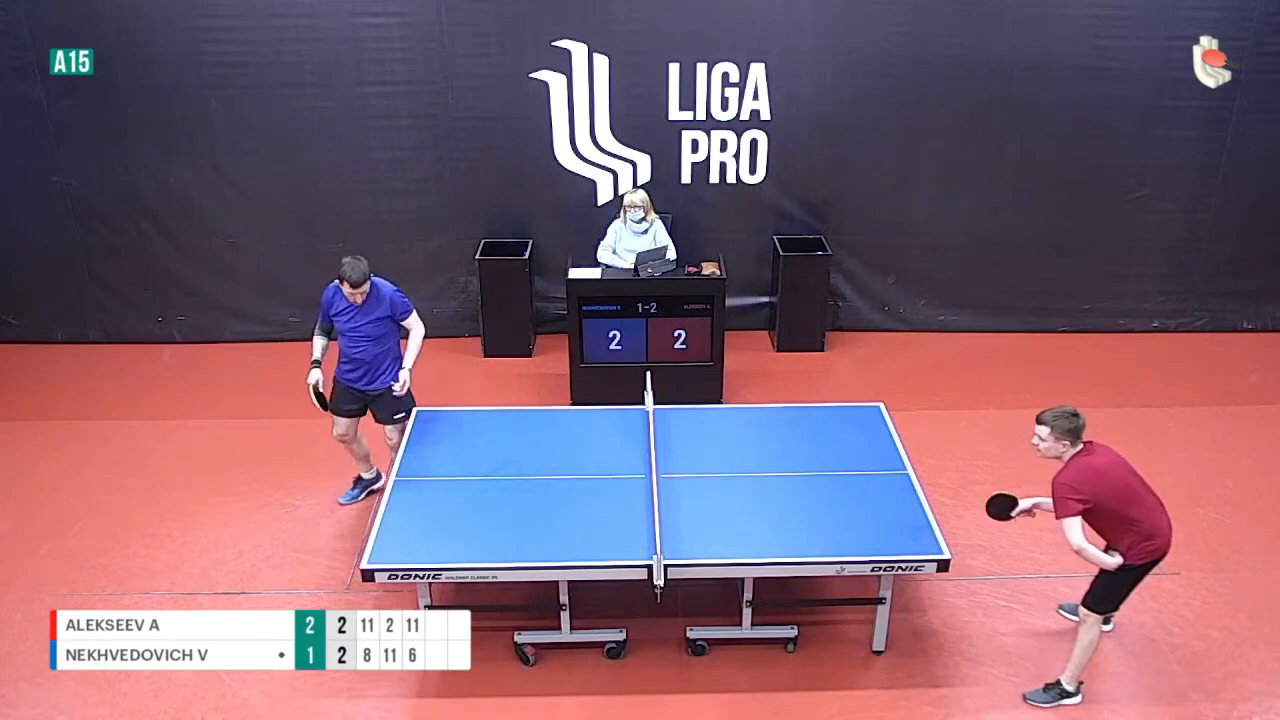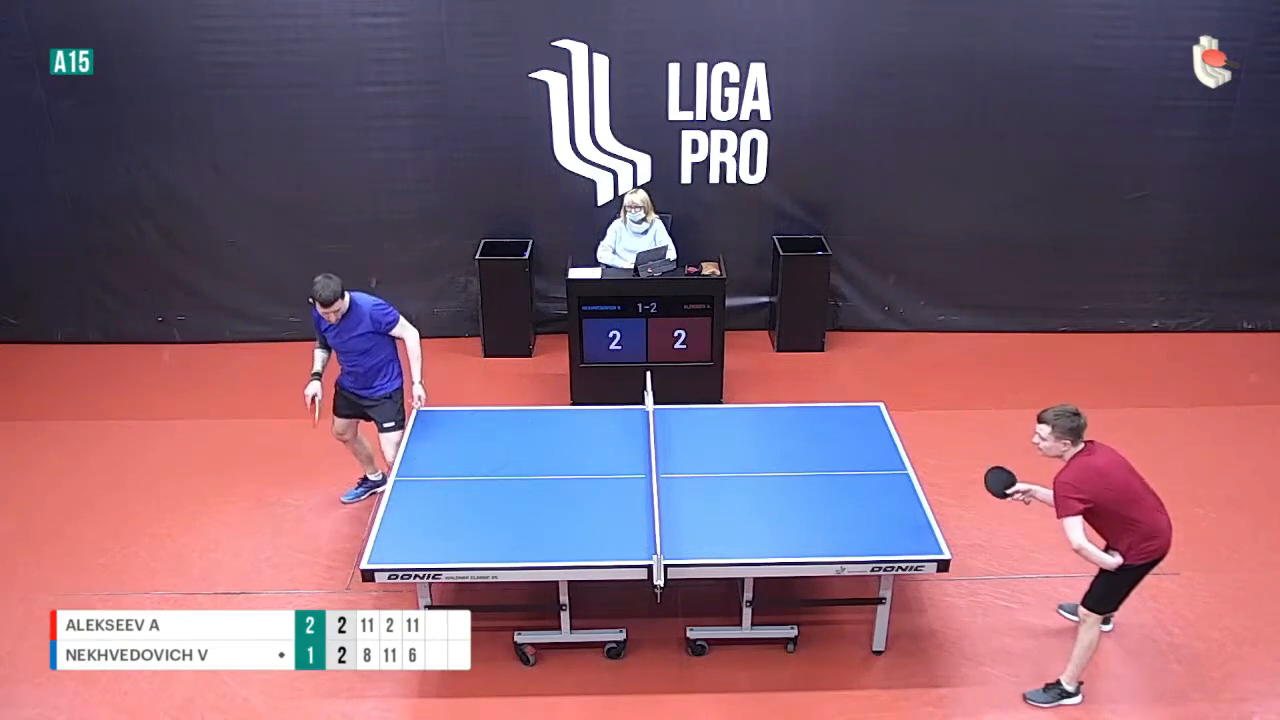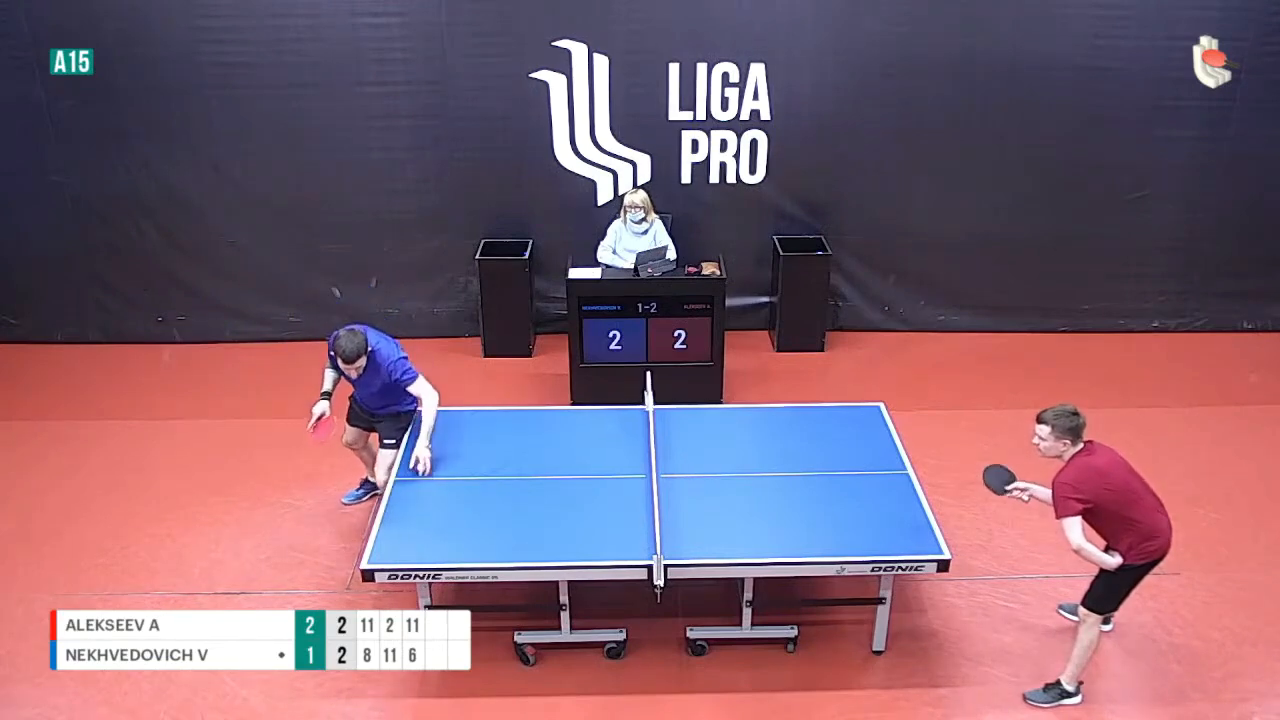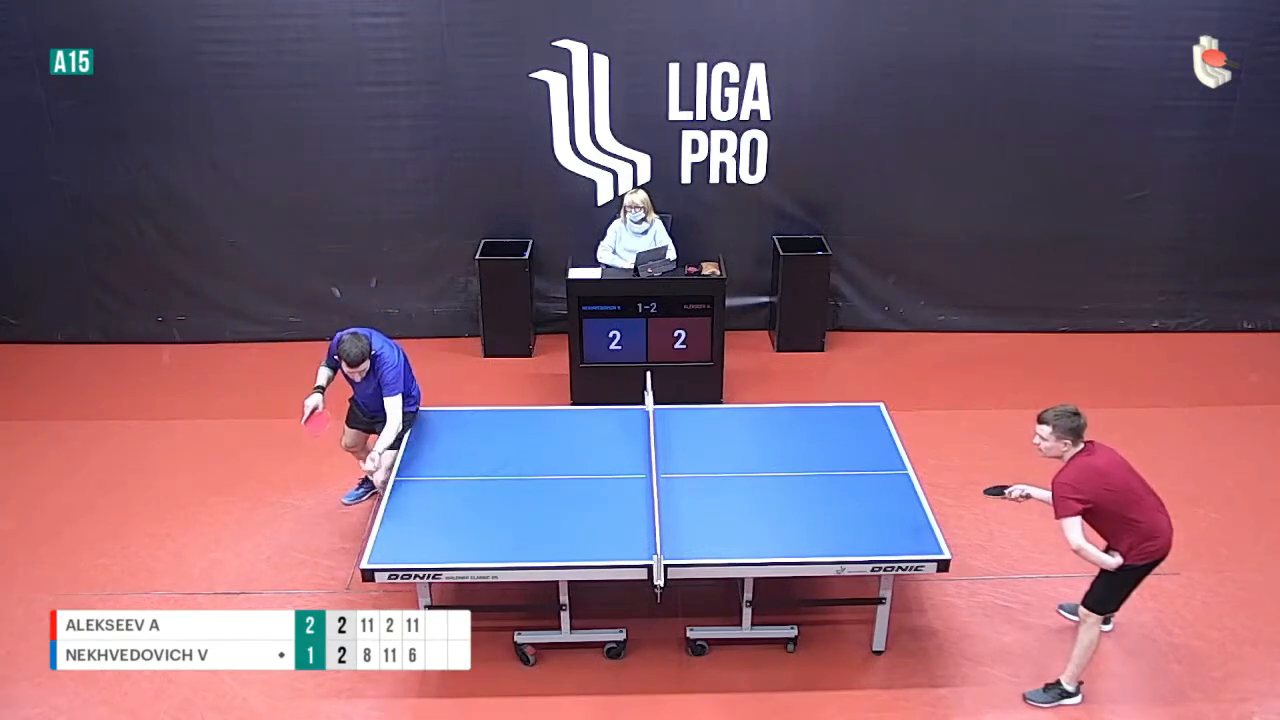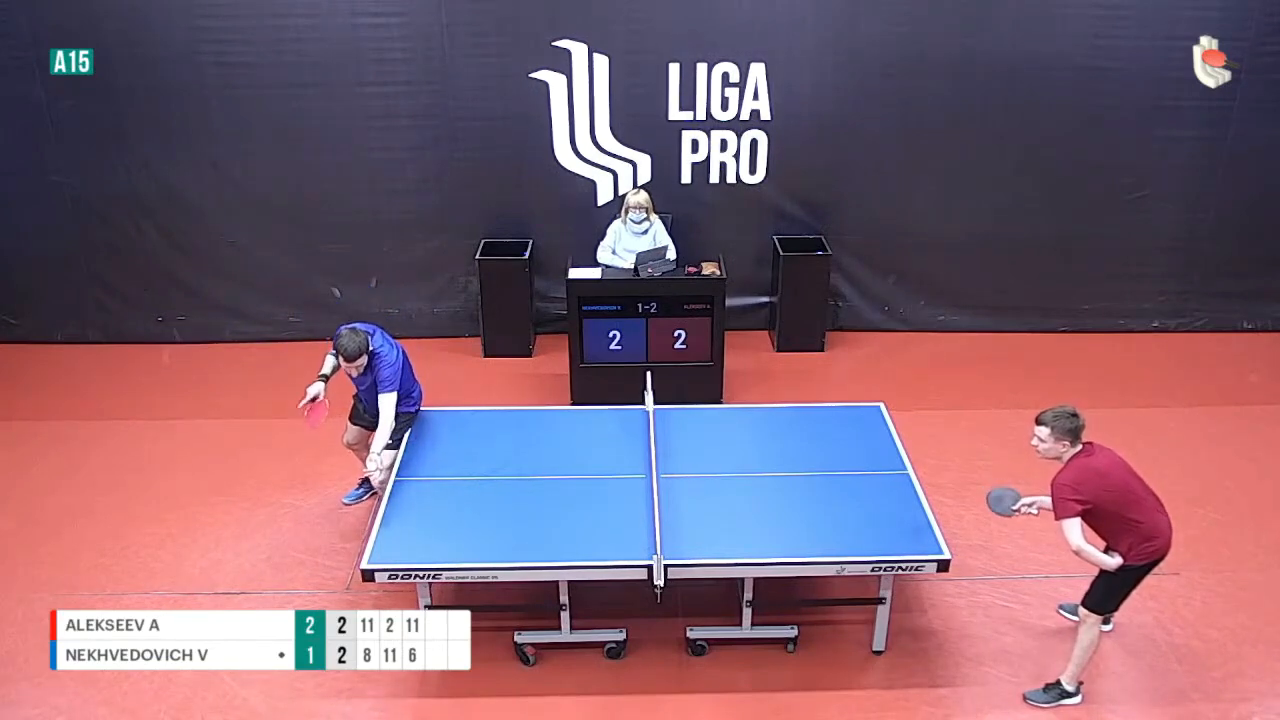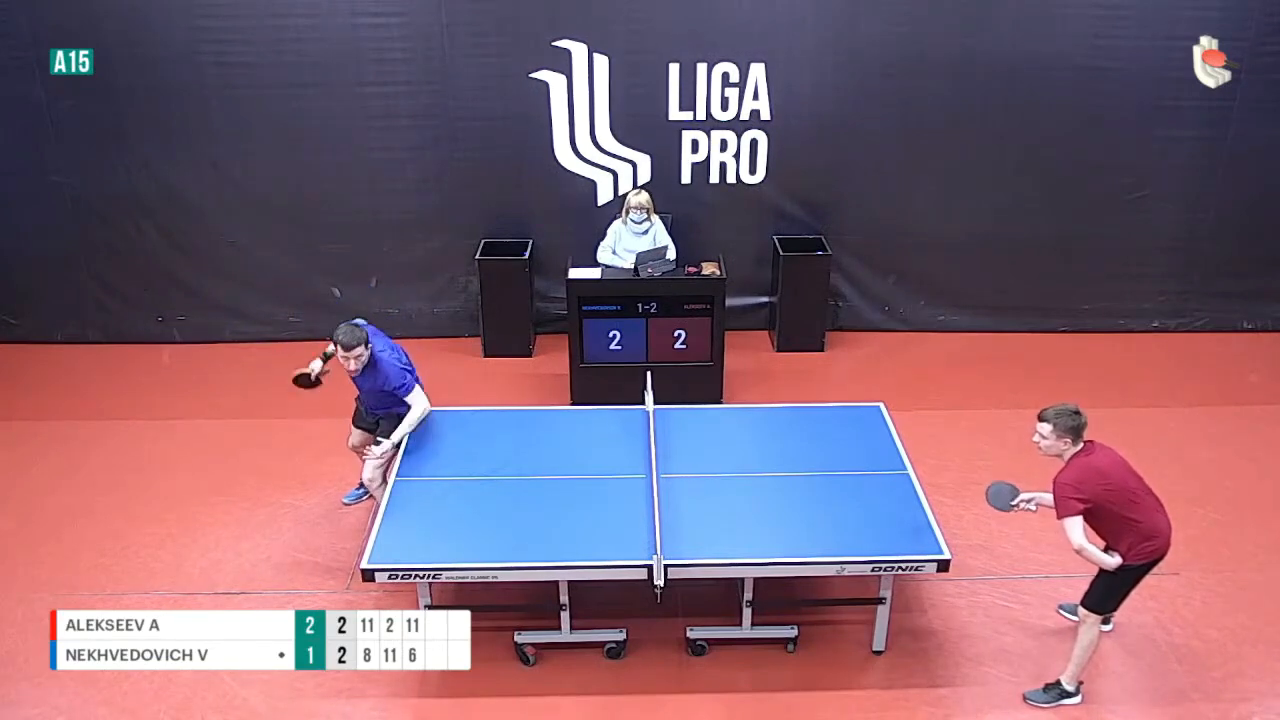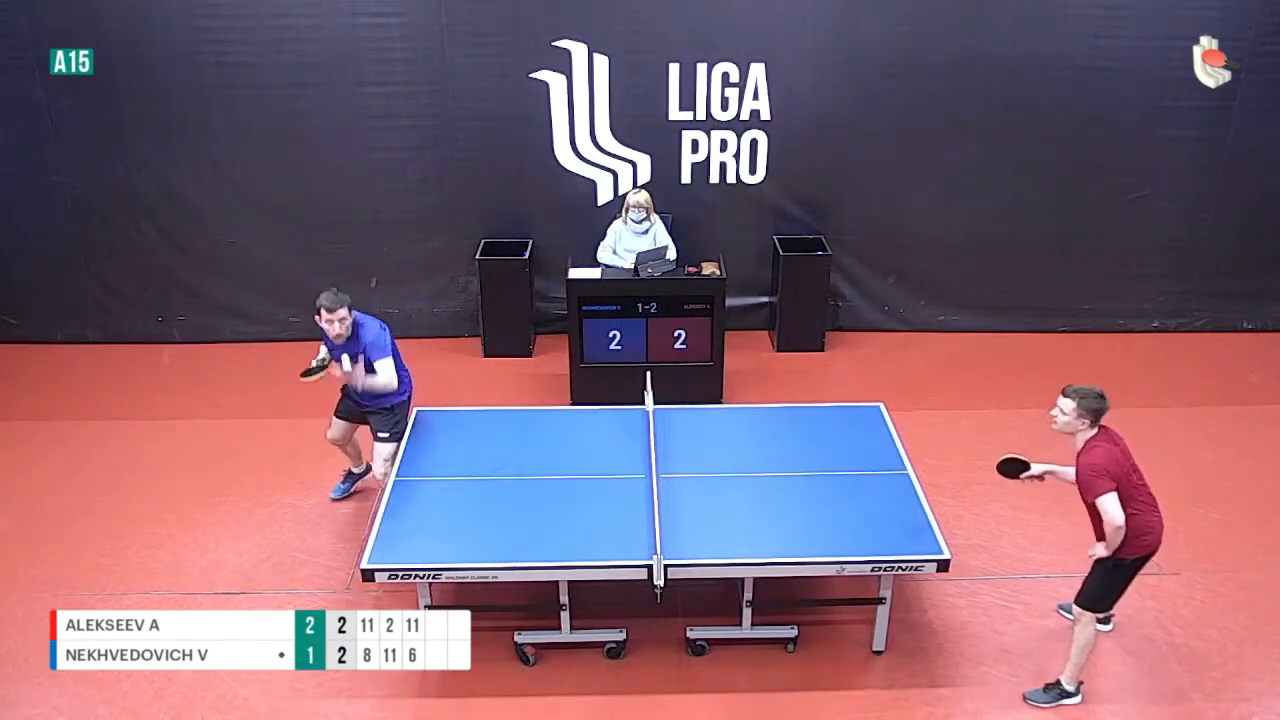
dt=0.5s
person 1, frame 1
left shoulder: (1066, 480)
right shoulder: (1095, 451)
left elbow: (1078, 544)
left wrist: (1112, 563)
right wrist: (1037, 503)
left hip: (1142, 546)
right hip: (1155, 528)
left knee: (1089, 615)
left ankle: (1068, 687)
right ankle: (1103, 611)
person 1, frame 2
left shoulder: (1068, 479)
right shoulder: (1097, 450)
left elbow: (1078, 543)
left wrist: (1112, 563)
right wrist: (1034, 491)
left hip: (1142, 546)
right hip: (1154, 528)
left knee: (1088, 615)
left ankle: (1067, 688)
right ankle: (1102, 612)
person 1, frame 3
left shoulder: (1067, 480)
right shoulder: (1096, 450)
left elbow: (1077, 544)
left wrist: (1113, 563)
right wrist: (1032, 490)
left hip: (1142, 546)
right hip: (1155, 528)
left knee: (1089, 615)
left ankle: (1068, 688)
right ankle: (1103, 613)
person 1, frame 4
left shoulder: (1066, 480)
right shoulder: (1096, 451)
left elbow: (1077, 544)
left wrist: (1113, 563)
right wrist: (1031, 492)
left hip: (1143, 546)
right hip: (1156, 529)
left knee: (1089, 615)
left ankle: (1068, 688)
right ankle: (1103, 612)
person 1, frame 5
left shoulder: (1065, 481)
right shoulder: (1095, 452)
left elbow: (1077, 545)
left wrist: (1112, 564)
right wrist: (1039, 502)
left hip: (1143, 546)
right hip: (1155, 528)
left knee: (1089, 615)
left ankle: (1068, 687)
right ankle: (1102, 612)
person 1, frame 6
left shoulder: (1068, 480)
right shoulder: (1095, 450)
left elbow: (1079, 544)
left wrist: (1110, 563)
right wrist: (1038, 498)
left hip: (1142, 545)
right hip: (1155, 527)
left knee: (1089, 615)
left ankle: (1068, 687)
right ankle: (1102, 612)
person 1, frame 7
left shoulder: (1091, 462)
right shoulder: (1105, 436)
left elbow: (1115, 520)
left wrist: (1108, 548)
right wrist: (1049, 470)
left hip: (1133, 540)
right hip: (1146, 525)
left knee: (1083, 612)
left ankle: (1068, 687)
right ankle: (1102, 612)
person 2, frame 1
left shoulder: (389, 295)
right shoulder: (331, 296)
left elbow: (417, 328)
right elbow: (322, 331)
left wrist: (406, 368)
right wrist: (316, 365)
left hip: (386, 382)
right hip: (347, 380)
left knee: (396, 441)
right knee: (343, 434)
right ankle: (369, 476)
person 2, frame 2
left shoulder: (371, 309)
right shoulder: (320, 315)
left elbow: (410, 334)
left wrist: (417, 382)
right wrist: (316, 377)
left hip: (384, 388)
right hip: (349, 386)
left knee: (394, 460)
right knee: (343, 433)
right ankle: (374, 478)
person 2, frame 3
left shoulder: (389, 359)
right shoulder: (337, 343)
left elbow: (430, 397)
right elbow: (332, 367)
left wrist: (423, 444)
right wrist: (325, 396)
left hip: (396, 408)
right hip: (364, 401)
left knee: (385, 481)
right knee: (351, 442)
right ankle: (373, 480)
person 2, frame 4
left shoulder: (388, 362)
right shoulder: (339, 343)
left elbow: (394, 421)
right elbow: (328, 365)
left wrist: (377, 453)
right wrist: (318, 391)
left hip: (398, 407)
right hip: (364, 401)
left knee: (383, 480)
right knee: (350, 444)
right ankle: (371, 479)
person 2, frame 5
left shoulder: (386, 360)
right shoulder: (344, 336)
left elbow: (387, 419)
right elbow: (333, 356)
left wrist: (375, 454)
right wrist: (322, 379)
left hip: (399, 407)
right hip: (368, 398)
left knee: (381, 479)
right knee: (351, 441)
right ankle: (371, 480)
person 2, frame 6
left shoulder: (389, 366)
right shoulder: (355, 331)
left elbow: (422, 406)
right elbow: (360, 322)
left wrist: (391, 443)
right wrist: (324, 358)
left hip: (397, 410)
right hip: (369, 401)
left knee: (370, 477)
right knee: (356, 445)
right ankle: (373, 481)
person 2, frame 7
left shoulder: (371, 333)
right shoulder: (328, 328)
left elbow: (390, 381)
left wrist: (362, 380)
right wrist: (322, 359)
left hip: (389, 400)
right hip: (356, 393)
left knee: (381, 474)
right knee: (336, 437)
right ankle: (358, 469)
